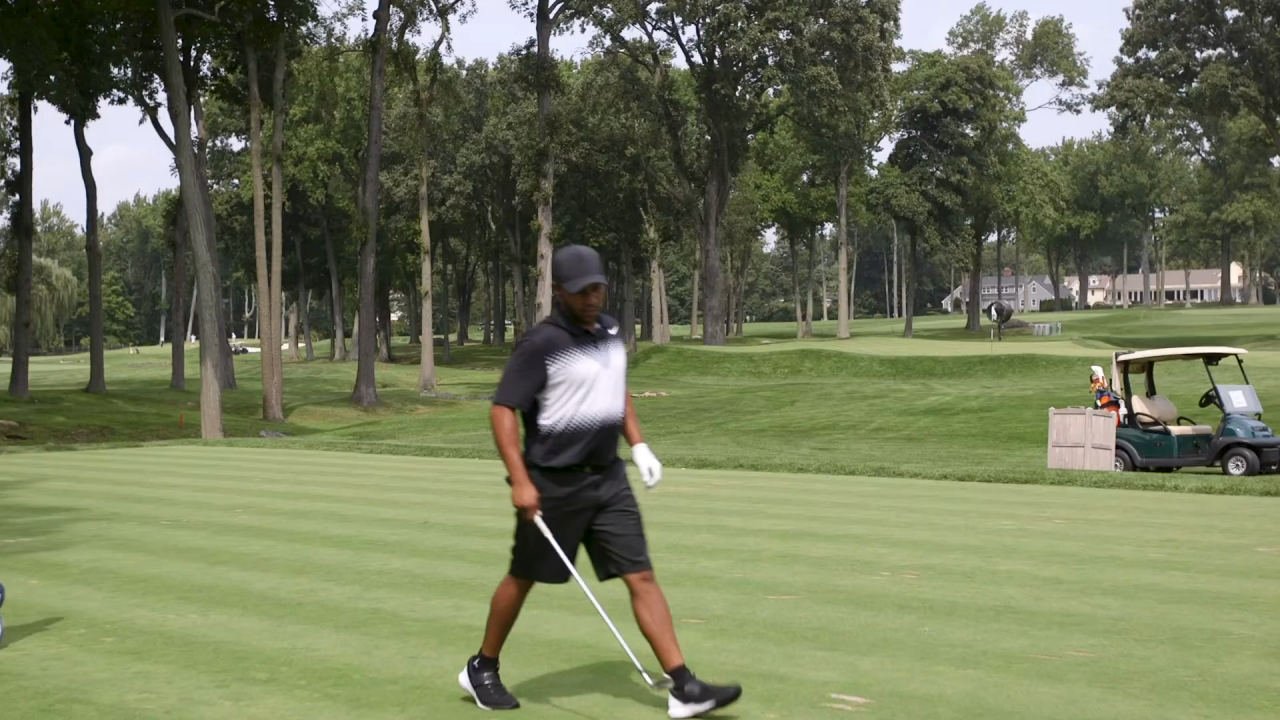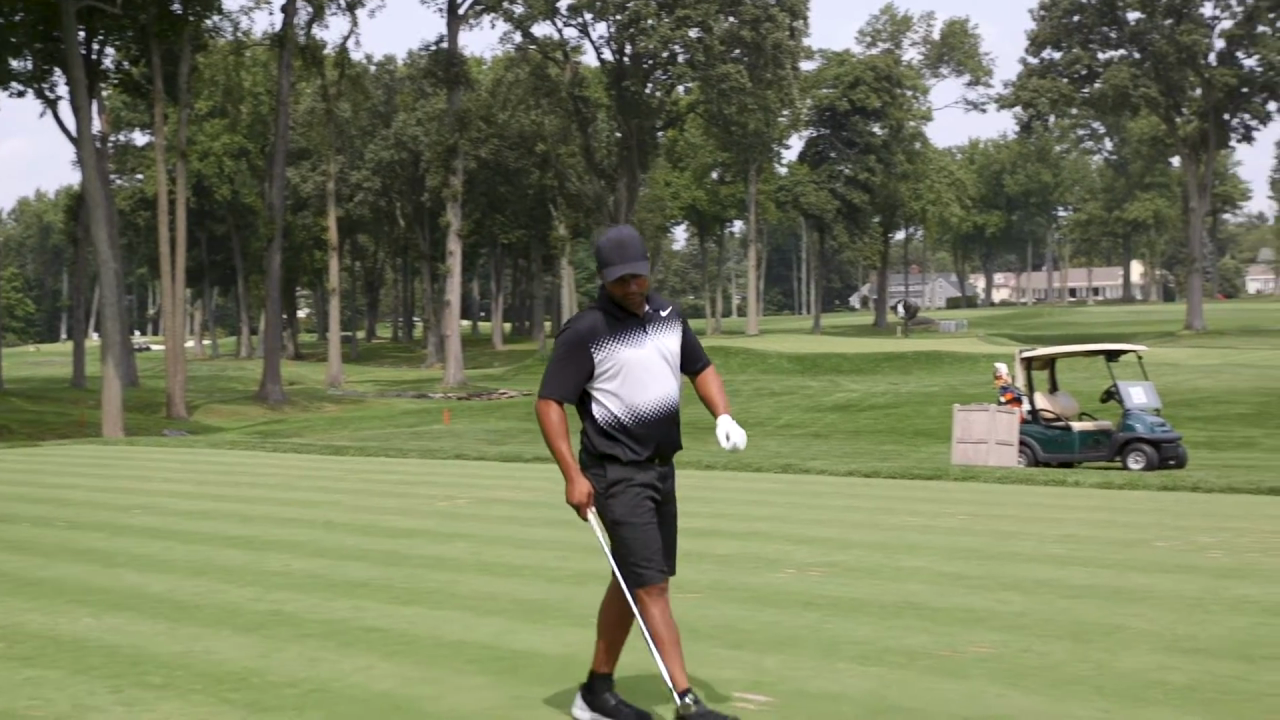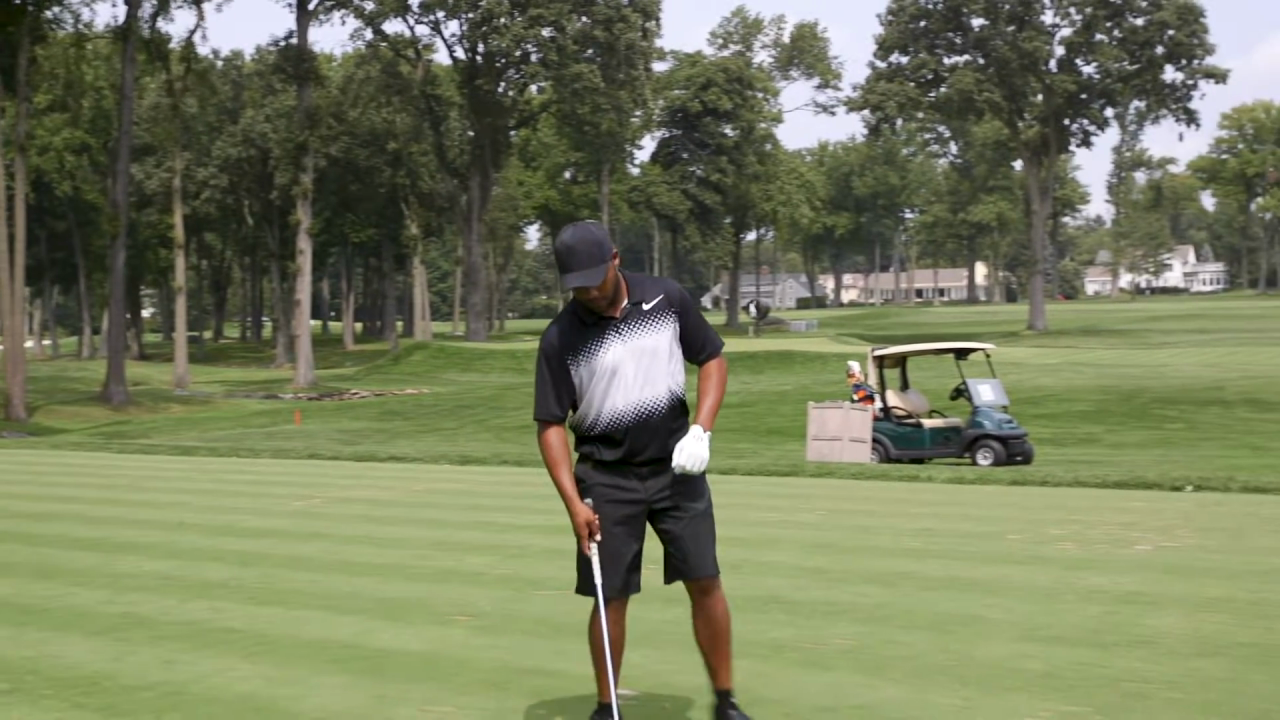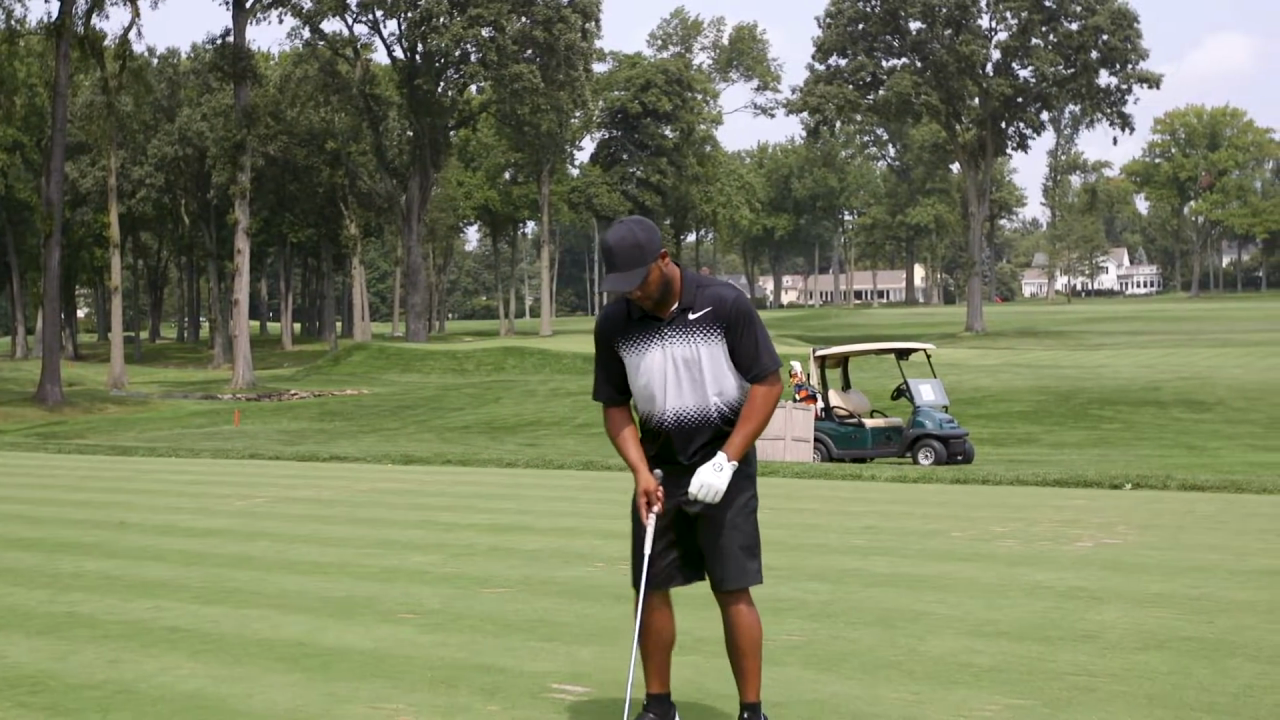
dt=1s
person 1, frame 1
left shoulder: (611, 331)
right shoulder: (540, 343)
right elbow: (503, 410)
left wrist: (639, 445)
right wrist: (520, 480)
left hip: (608, 478)
right hip: (556, 483)
left knee: (642, 577)
right knee: (525, 577)
right ankle: (482, 667)
person 1, frame 2
left shoulder: (667, 313)
right shoulder: (585, 330)
left elbow: (701, 368)
right elbow: (549, 402)
left wrist: (724, 416)
right wrist: (573, 475)
left hip: (660, 468)
right hip: (616, 474)
left knee: (630, 582)
right knee: (652, 586)
person 1, frame 3
left shoulder: (667, 298)
right shoulder: (560, 338)
left elbow: (712, 359)
right elbow: (551, 425)
left wrist: (699, 431)
right wrist: (574, 502)
left hip: (674, 467)
right hip: (607, 476)
left knee: (704, 582)
right knee: (611, 597)
person 1, frame 4
left shoulder: (725, 304)
right shoulder: (613, 323)
left elbow: (767, 383)
right elbow: (615, 406)
left wrist: (725, 461)
right wrist: (641, 472)
left hip: (722, 465)
right hip: (659, 469)
left knee: (732, 591)
right knee: (652, 588)
